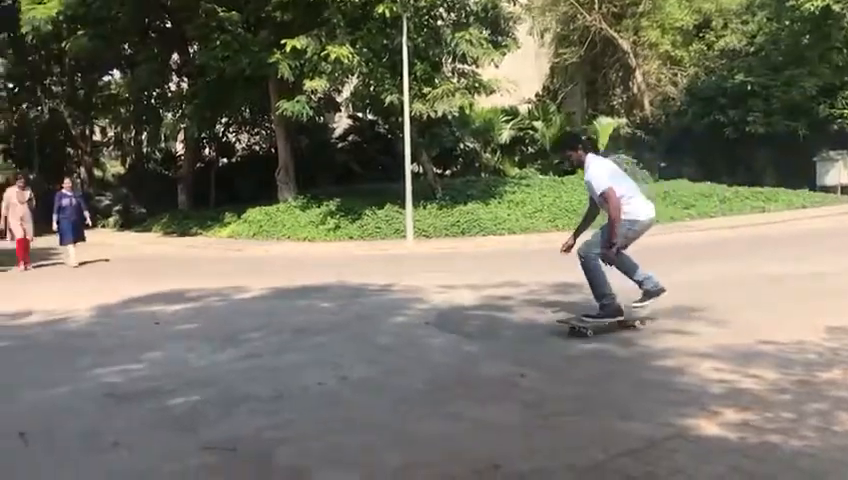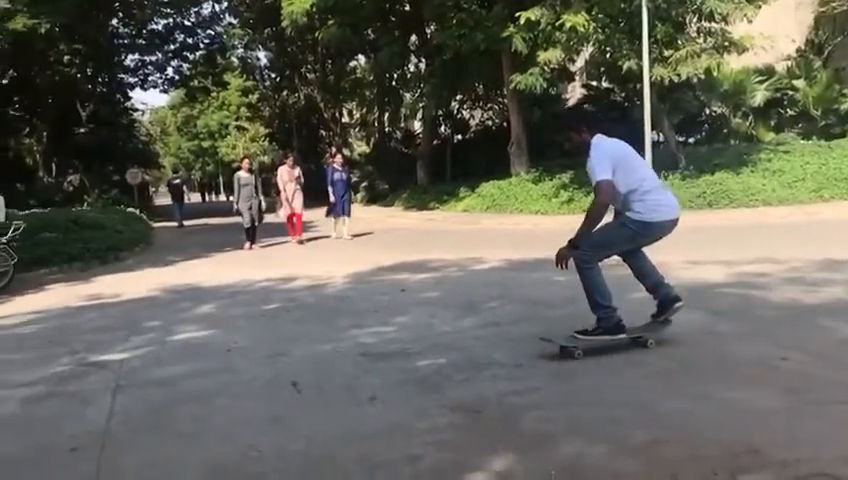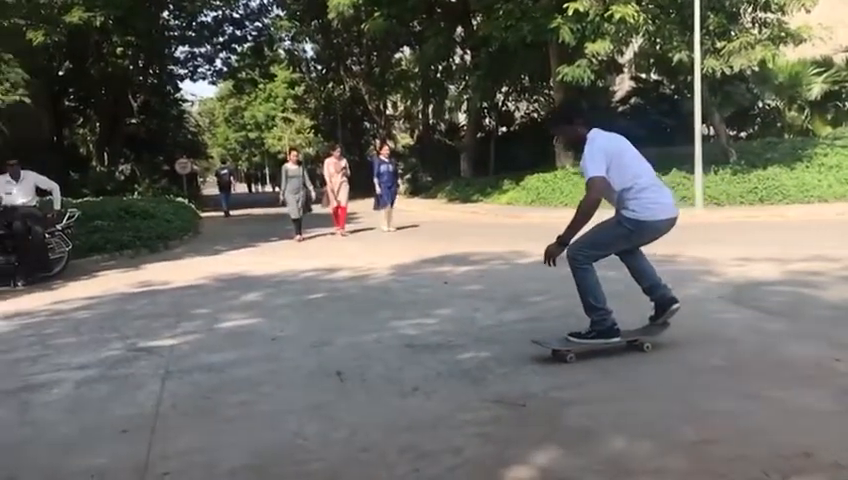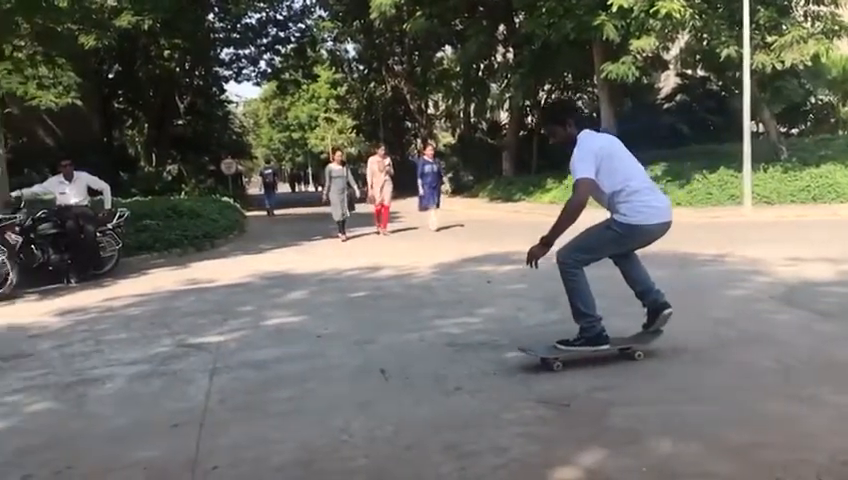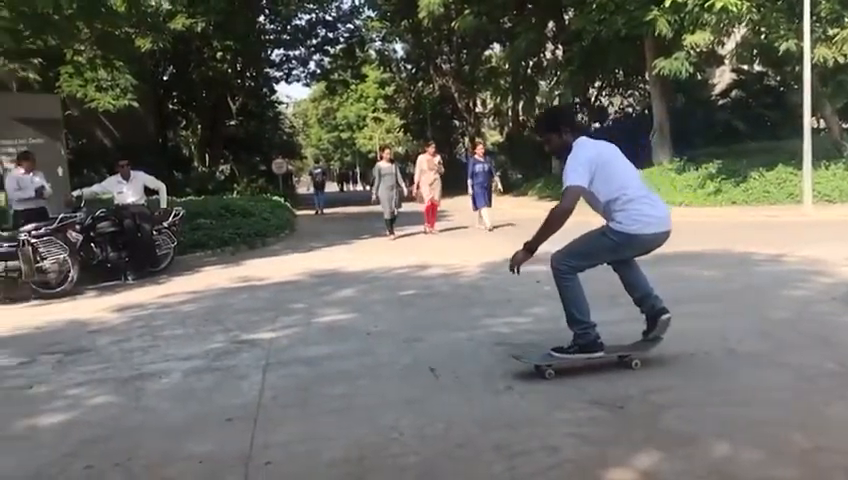
dt=1s
person 1, frame 1
left shoulder: (593, 170)
right shoulder: (595, 166)
left elbow: (613, 204)
right elbow: (593, 209)
left wrist: (611, 243)
right wrist: (574, 237)
left hip: (633, 217)
right hip: (644, 214)
left knee: (587, 253)
right knee: (611, 252)
left ankle: (608, 307)
right ankle: (650, 286)
person 1, frame 2
left shoulder: (597, 154)
right shoulder: (611, 145)
left elbow: (602, 201)
left wrist: (573, 245)
right wrist: (613, 237)
left hip: (648, 216)
right hip: (669, 212)
left knee: (584, 255)
right knee: (625, 245)
left ankle: (609, 323)
right ankle: (666, 297)
person 1, frame 3
left shoulder: (593, 148)
right shoulder: (609, 139)
left elbow: (593, 198)
left wrist: (561, 242)
right wrist: (616, 229)
left hip: (644, 215)
right hip: (667, 211)
left knee: (578, 254)
right knee: (623, 245)
left ankle: (603, 327)
right ankle: (663, 299)
person 1, frame 4
left shoulder: (584, 148)
right shoulder: (604, 140)
left elbow: (579, 199)
left wrist: (545, 243)
left hip: (637, 219)
right hip: (662, 214)
left knee: (568, 258)
right knee: (618, 248)
left ankle: (592, 333)
right ankle: (656, 304)
person 1, frame 5
left shoulder: (579, 156)
right shoulder: (602, 147)
left elbow: (565, 207)
left wrist: (529, 248)
left hip: (635, 228)
right hip: (660, 223)
left knee: (563, 264)
right knee: (617, 254)
left ankle: (586, 340)
right ankle: (654, 310)
